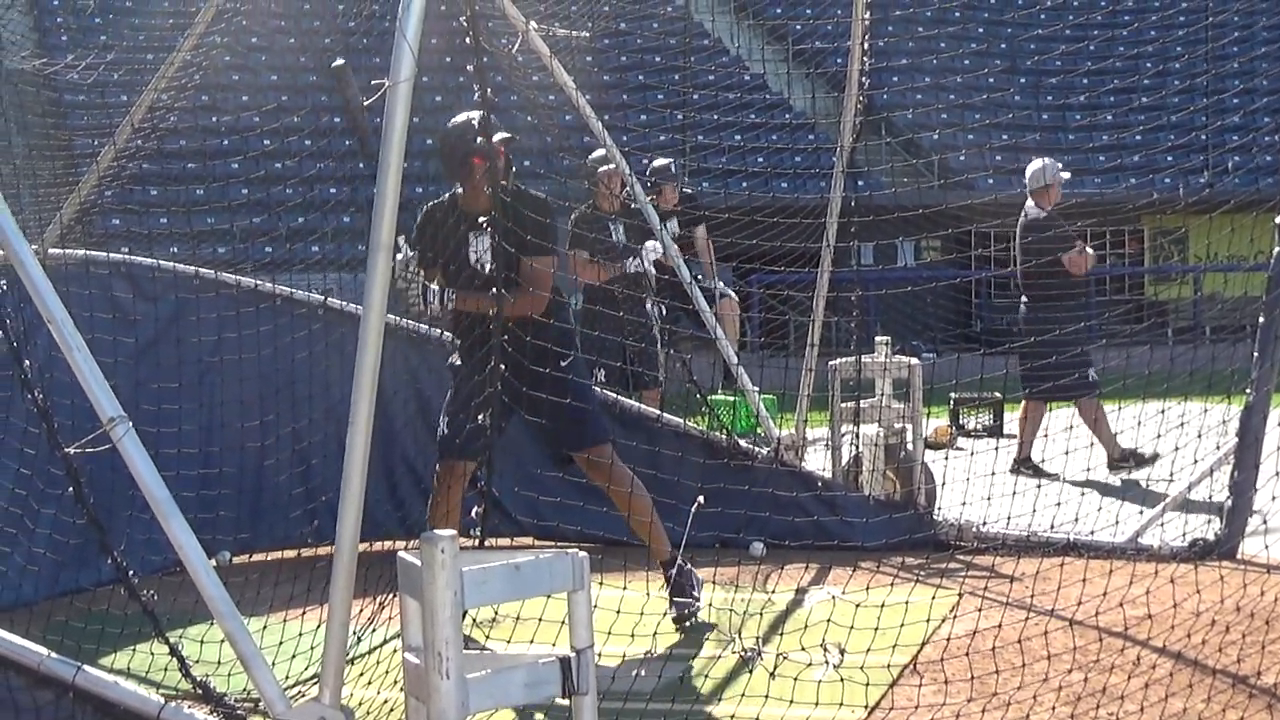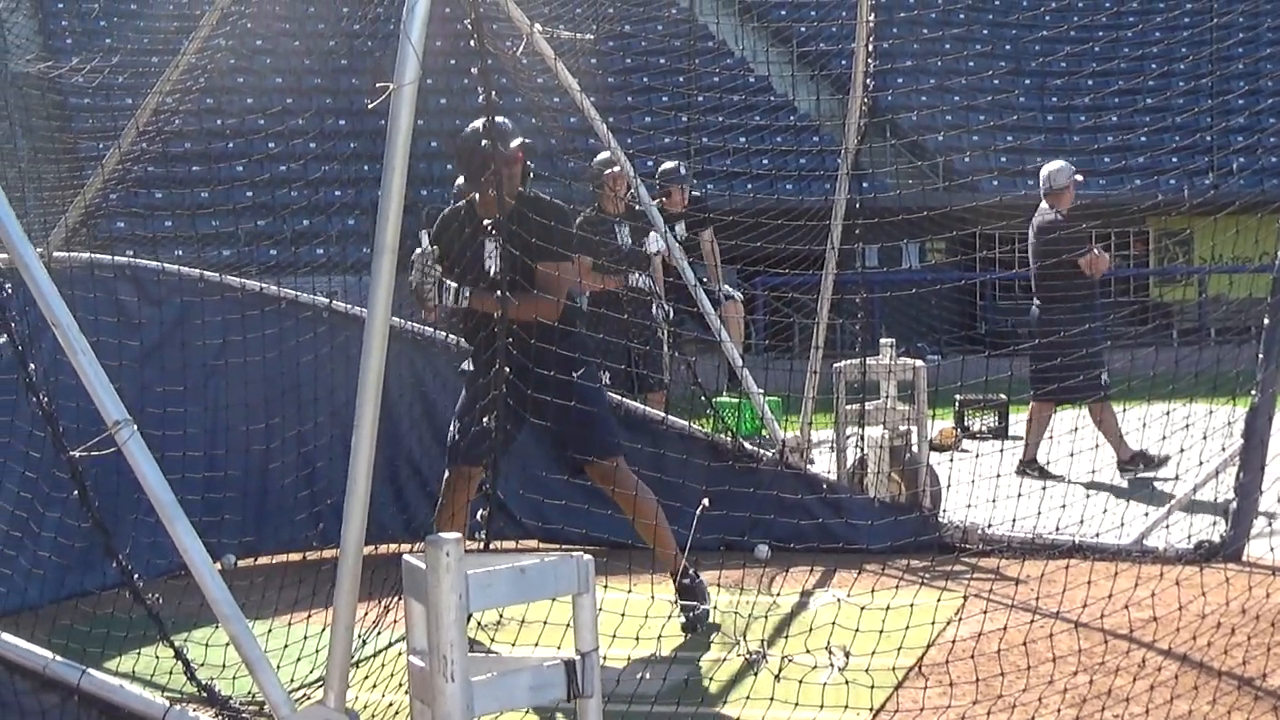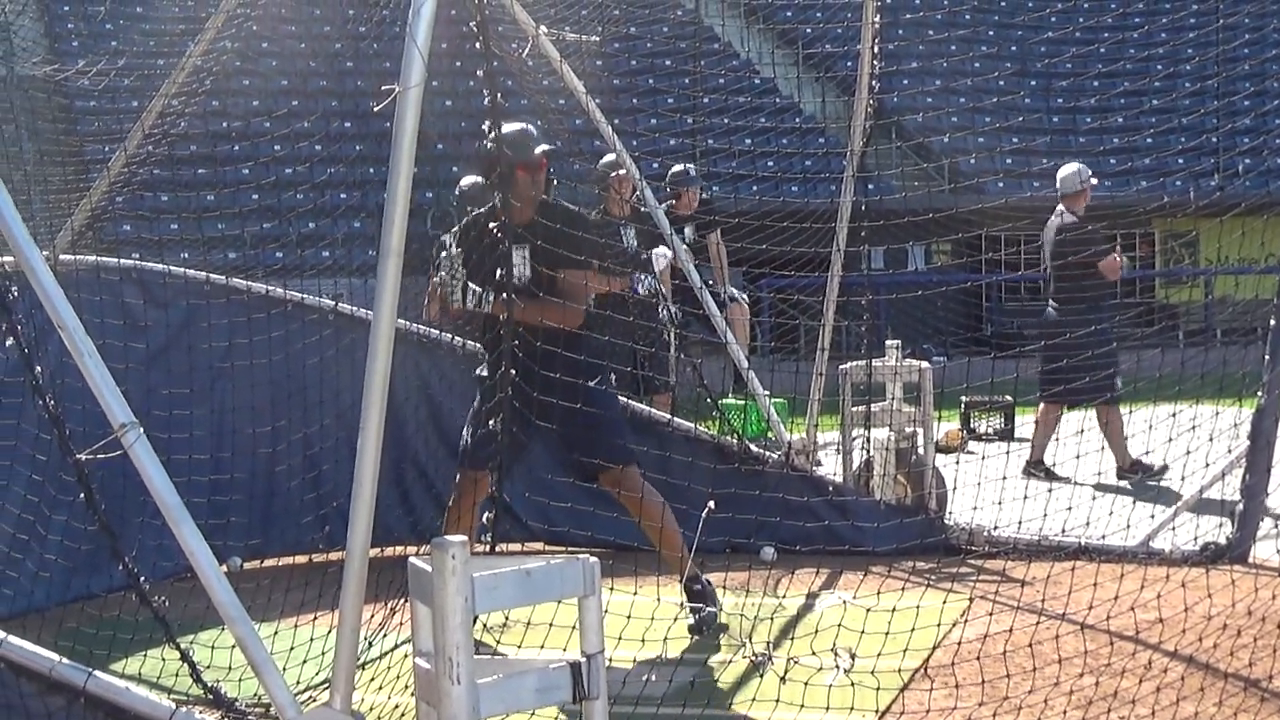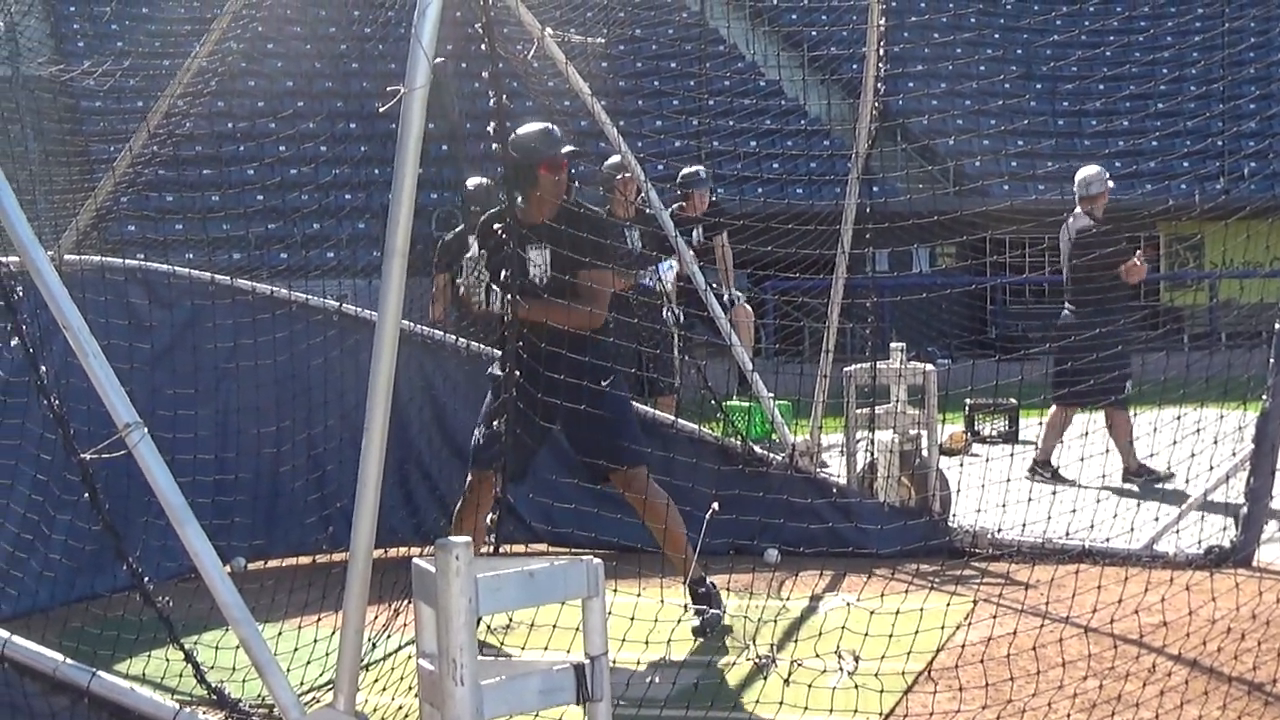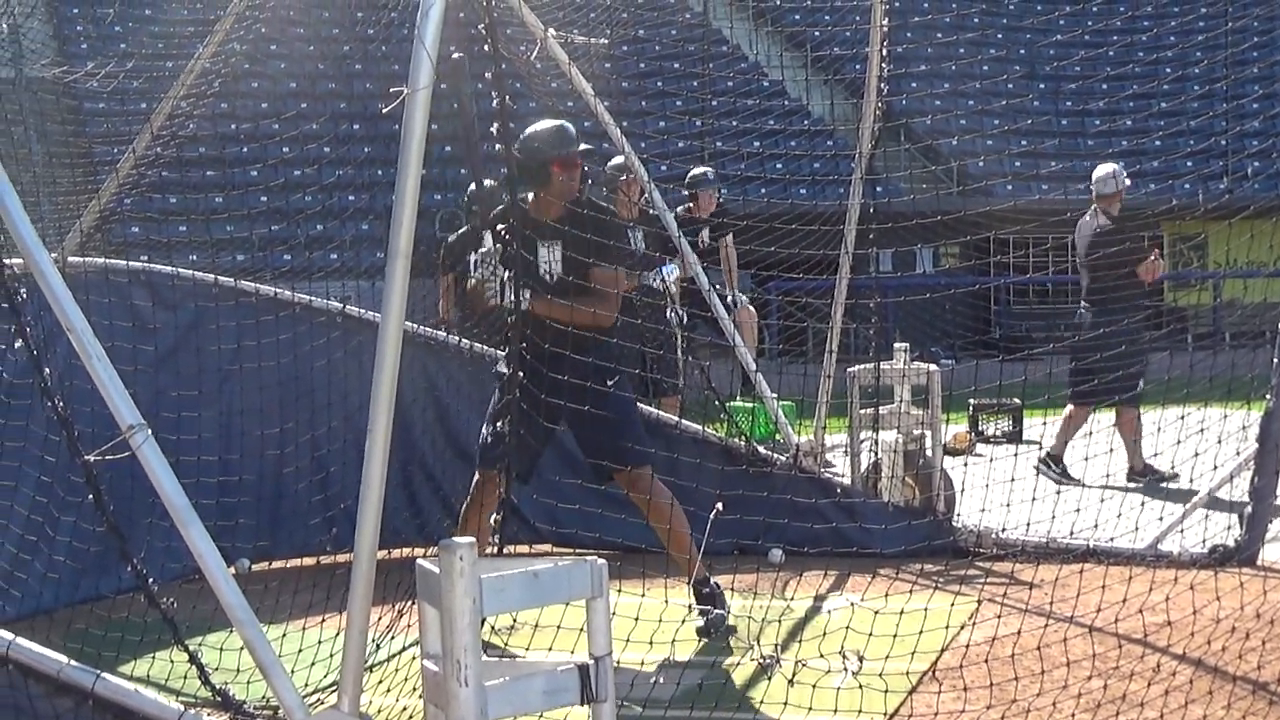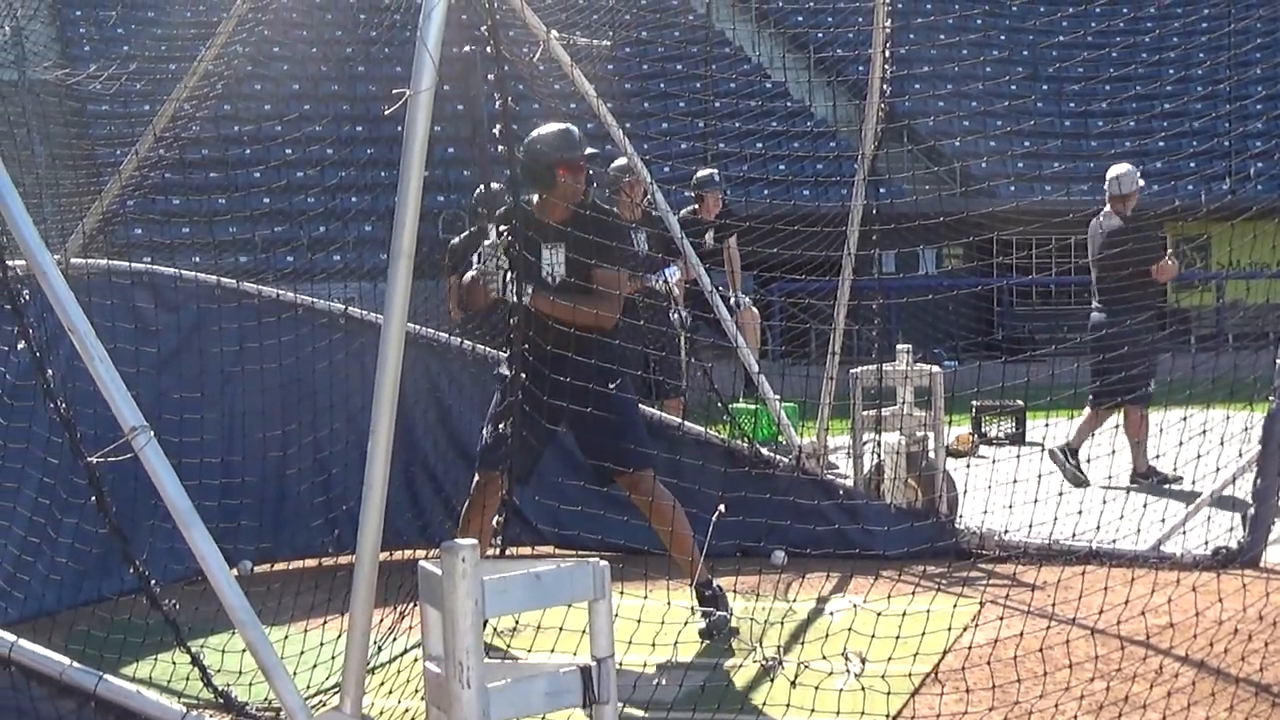
dt=0.1s
person 1, frame 1
left shoulder: (532, 209)
right shoulder: (434, 220)
left elbow: (534, 299)
right elbow: (424, 294)
left wrist: (452, 299)
left hip: (545, 354)
right hip: (480, 360)
left knee: (602, 462)
right knee: (451, 470)
left ankle: (676, 571)
person 1, frame 2
left shoulder: (548, 216)
right shoulder: (453, 225)
left elbow: (549, 305)
right elbow: (440, 303)
left wrist: (467, 298)
left hip: (557, 360)
right hip: (493, 366)
left knee: (612, 471)
right knee: (460, 476)
left ankle: (685, 576)
person 1, frame 3
left shoulder: (569, 224)
right shoulder: (475, 230)
left elbow: (571, 311)
right elbow: (445, 309)
left wrist: (492, 303)
right wrist: (448, 286)
left hip: (571, 369)
right hip: (508, 370)
left knee: (624, 479)
right knee: (471, 480)
left ankle: (696, 585)
person 1, frame 4
left shoulder: (587, 226)
right shoulder: (494, 227)
left elbow: (593, 313)
left wrist: (514, 304)
left hip: (584, 370)
right hip: (520, 371)
left knee: (634, 480)
right knee: (481, 481)
left ankle: (701, 587)
person 1, frame 5
left shoulder: (600, 223)
right shoulder: (504, 223)
left elbow: (604, 310)
left wrist: (524, 298)
right wrist: (484, 282)
left hip: (591, 369)
right hip: (527, 369)
left knee: (639, 479)
right knee: (487, 481)
left ankle: (705, 587)
person 1, frame 6
left shoulder: (602, 226)
right shoulder: (508, 224)
left elbow: (606, 311)
left wrist: (528, 294)
left hip: (592, 371)
right hip: (528, 370)
left knee: (641, 482)
right knee: (488, 483)
left ankle: (707, 589)
person 2, frame 1
left shoulder: (1036, 218)
right shoulder: (1042, 222)
left elbow: (1082, 254)
right elbow: (1077, 266)
left wrist: (1082, 255)
right wrist: (1084, 257)
left hip: (1042, 314)
right hip: (1055, 317)
left knee: (1038, 390)
right knee: (1085, 388)
left ankle: (1023, 458)
right ankle: (1117, 454)
person 2, frame 2
left shoulder: (1045, 220)
right shoulder: (1057, 224)
left elbow: (1094, 259)
right elbow: (1096, 267)
left wrist: (1094, 258)
right wrist: (1097, 259)
left hip: (1054, 317)
right hip: (1067, 319)
left knee: (1047, 393)
right knee: (1095, 390)
left ankle: (1029, 460)
right ankle: (1126, 457)
person 2, frame 3
left shoulder: (1056, 223)
right shoulder: (1080, 228)
left elbow: (1107, 263)
right elbow: (1112, 270)
left wrist: (1112, 260)
right wrist: (1116, 261)
left hip: (1062, 317)
right hip: (1087, 321)
left knee: (1056, 394)
right knee: (1106, 394)
left ankle: (1036, 461)
right ankle: (1126, 464)
person 2, frame 4
left shoulder: (1072, 225)
right shoulder: (1099, 231)
right elbow: (1133, 274)
left wrist: (1133, 263)
right wrist: (1135, 264)
left hip: (1077, 320)
right hip: (1101, 323)
left knee: (1068, 396)
right knee: (1115, 397)
left ankle: (1042, 461)
right ankle: (1132, 467)
person 2, frame 5
left shoulder: (1084, 225)
right shoulder: (1120, 231)
right elbow: (1150, 273)
left wrist: (1150, 262)
right wrist: (1154, 263)
left hip: (1092, 319)
right hip: (1121, 322)
left knee: (1087, 395)
right knee: (1127, 397)
left ankle: (1055, 454)
right ankle: (1137, 467)
person 2, frame 6
left shoulder: (1097, 225)
right shoulder: (1136, 230)
right elbow: (1165, 273)
left wrist: (1163, 263)
right wrist: (1168, 263)
left hip: (1105, 319)
right hip: (1132, 322)
left knee: (1108, 397)
right knee: (1136, 398)
left ankle: (1071, 447)
right ankle: (1142, 469)
person 3, frame 1
left shoulder: (636, 215)
right shoulder: (582, 219)
left elbow: (649, 259)
right elbow: (581, 271)
right wrist: (624, 266)
left hip: (638, 310)
right hip: (601, 314)
left knee: (652, 387)
person 3, frame 2
left shoulder: (641, 217)
right shoulder: (588, 223)
left elbow: (655, 261)
left wrist: (659, 299)
right wrist: (627, 279)
left hip: (643, 312)
right hip: (606, 316)
left knee: (656, 389)
person 3, frame 3
left shoulder: (647, 219)
right shoulder: (594, 225)
left elbow: (662, 264)
left wrist: (666, 301)
right wrist: (630, 280)
left hip: (650, 314)
right hip: (613, 317)
left knee: (662, 391)
right knee: (618, 396)
person 3, frame 4
left shoulder: (651, 220)
left elbow: (667, 265)
left wrist: (671, 303)
right wrist: (636, 279)
left hip: (655, 316)
right hip: (619, 319)
left knee: (667, 393)
person 3, frame 5
left shoulder: (655, 221)
left elbow: (672, 264)
left wrist: (674, 304)
left hip: (658, 316)
right hip: (623, 320)
left knee: (671, 394)
person 3, frame 6
left shoulder: (658, 223)
left elbow: (676, 266)
left wrist: (678, 305)
right wrist: (645, 281)
left hip: (662, 319)
right hip: (626, 322)
left knee: (674, 396)
person 4, frame 1
left shoulder: (689, 201)
left elbow: (702, 242)
left wrist: (713, 281)
right hip: (658, 282)
left knee: (728, 304)
left ankle: (731, 374)
person 4, frame 2
left shoulder: (696, 204)
left elbow: (709, 245)
left wrist: (718, 284)
right hip: (664, 284)
left knee: (733, 306)
left ankle: (736, 376)
person 4, frame 3
left shoulder: (706, 208)
right shoulder: (664, 217)
left elbow: (716, 247)
left wrist: (725, 286)
right hip: (672, 285)
left knee: (739, 308)
left ankle: (742, 377)
person 4, frame 4
left shoulder: (713, 211)
right shoulder: (672, 219)
left elbow: (722, 250)
left wrist: (729, 289)
right hip: (678, 288)
left knee: (743, 311)
left ankle: (746, 380)
person 4, frame 5
left shoulder: (720, 216)
right shoulder: (679, 221)
left elbow: (728, 252)
left wrist: (733, 291)
left hip: (709, 286)
right hip: (684, 289)
left knee: (746, 313)
left ankle: (750, 379)
person 4, frame 6
left shoulder: (725, 218)
right shoulder: (684, 222)
left elbow: (731, 254)
left wrist: (736, 293)
right hip: (688, 290)
left knee: (750, 315)
left ankle: (753, 381)
